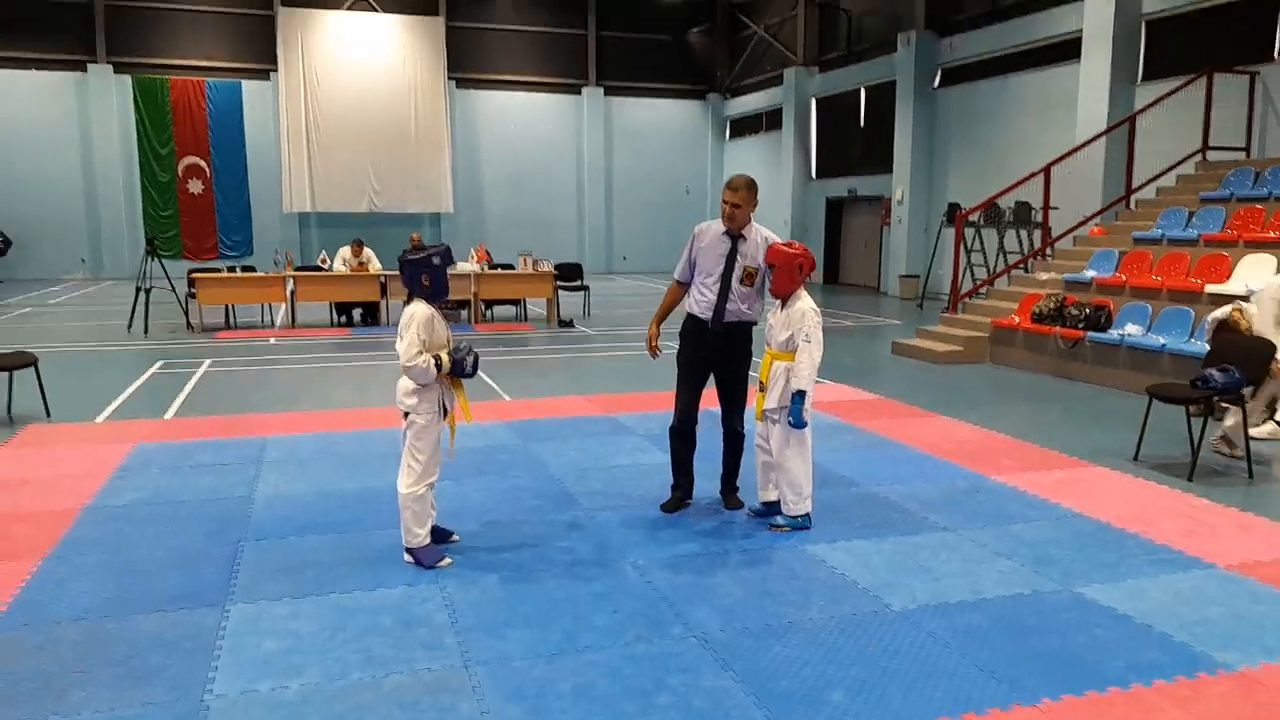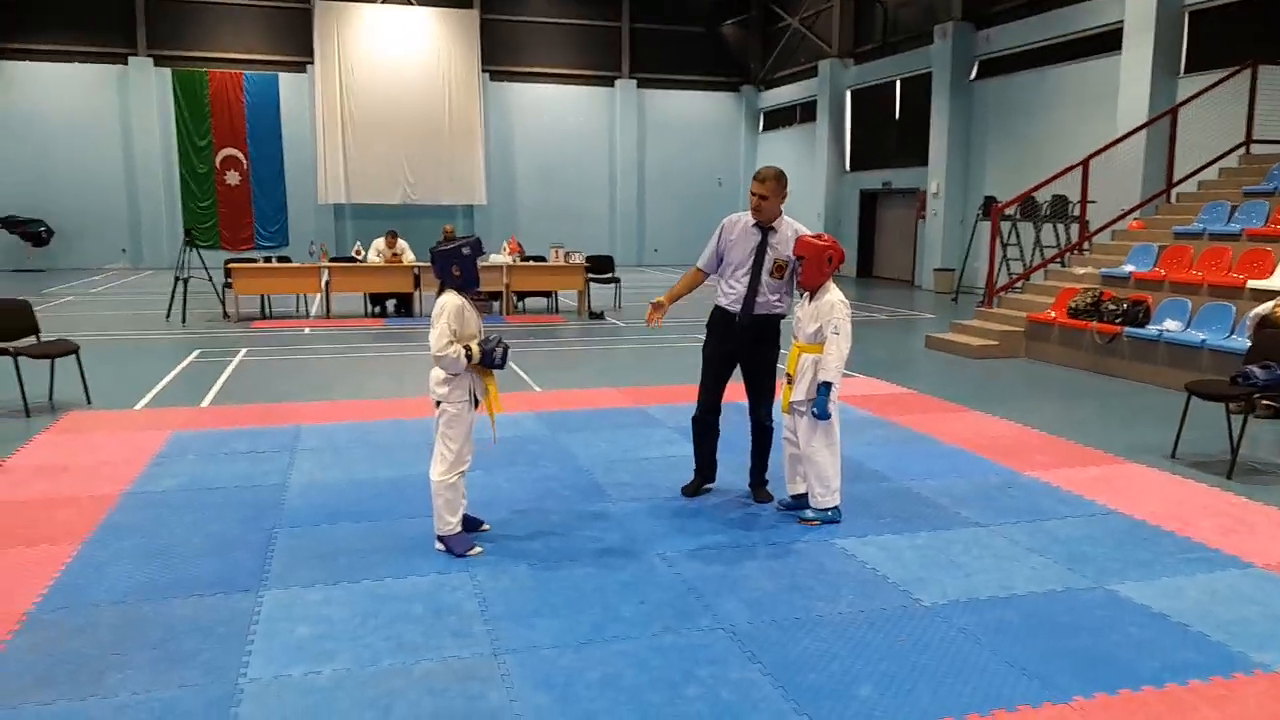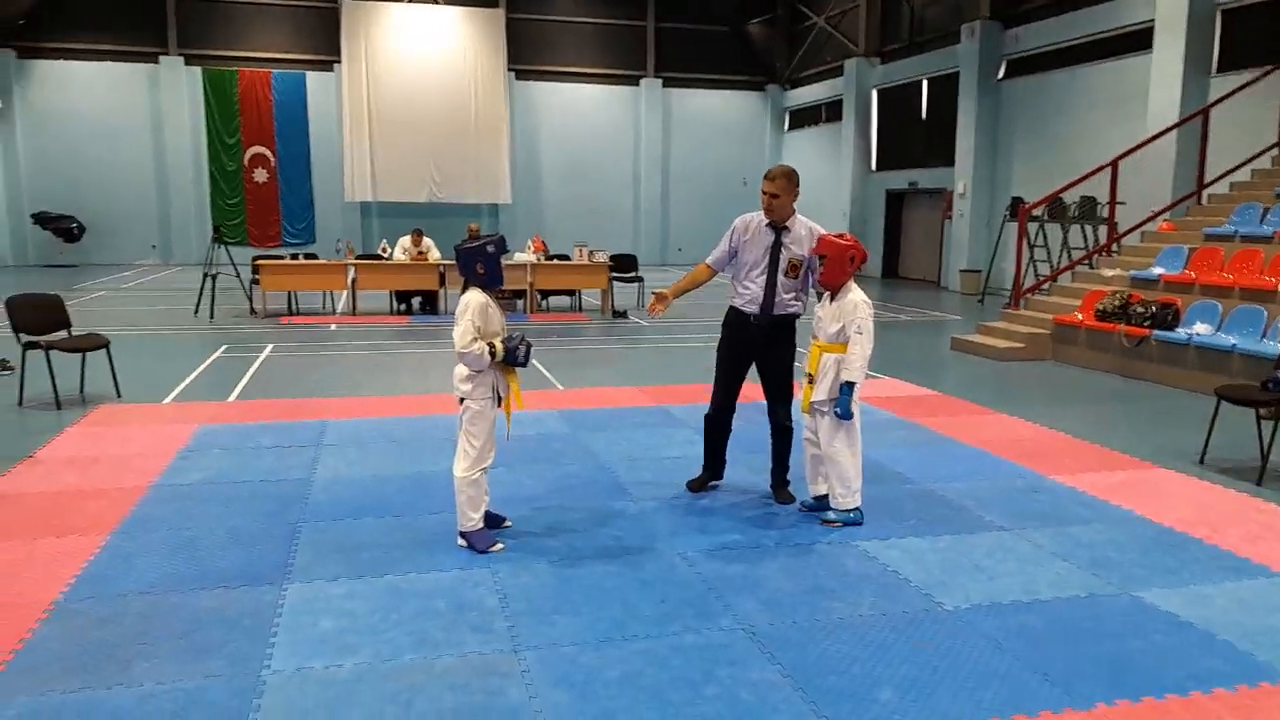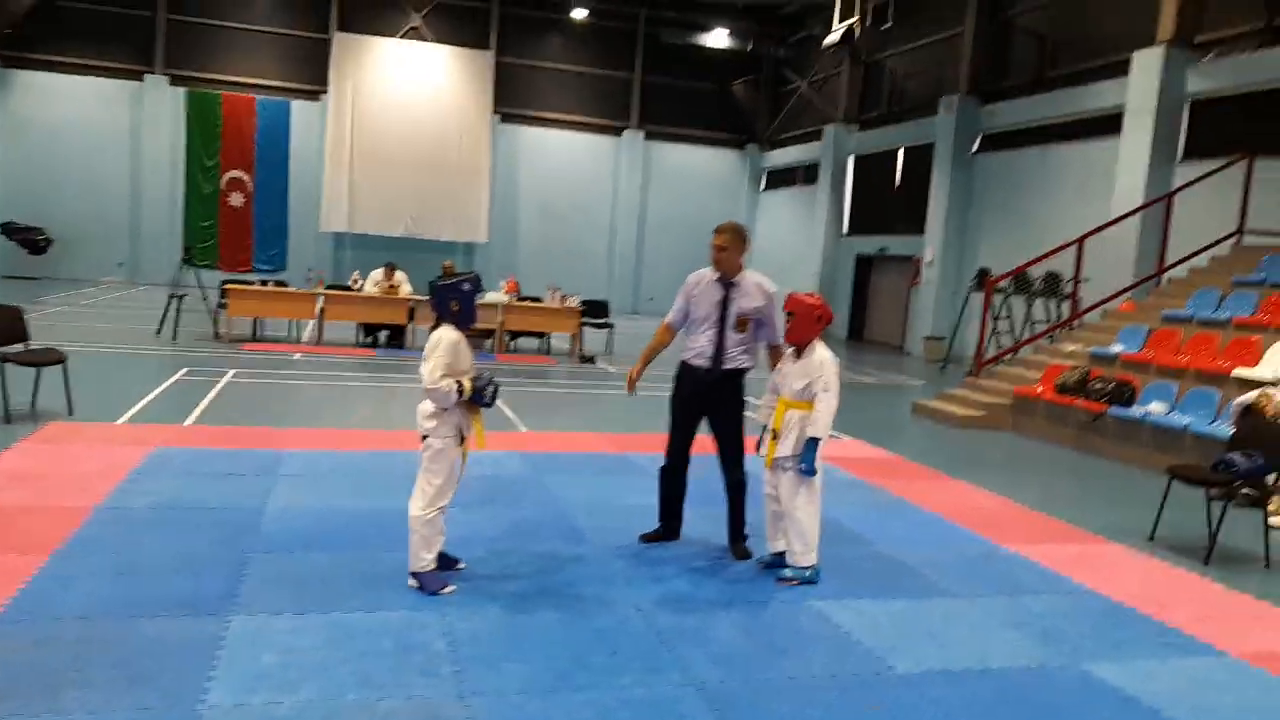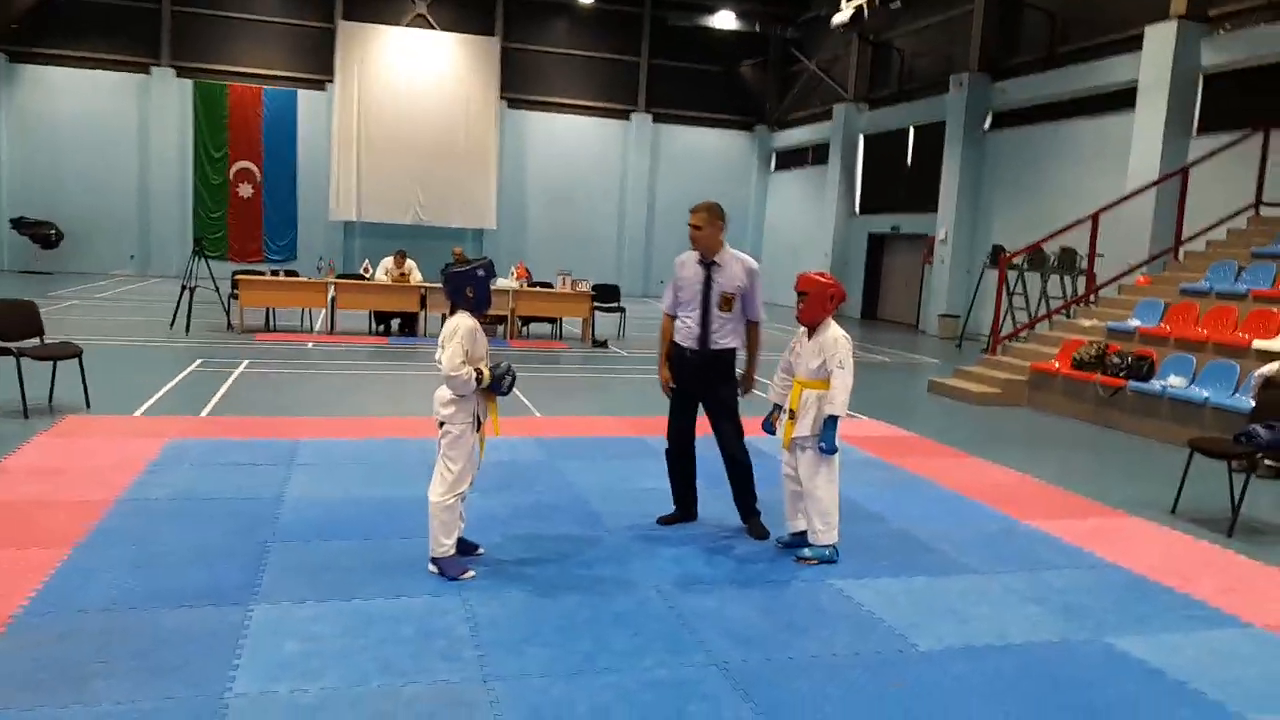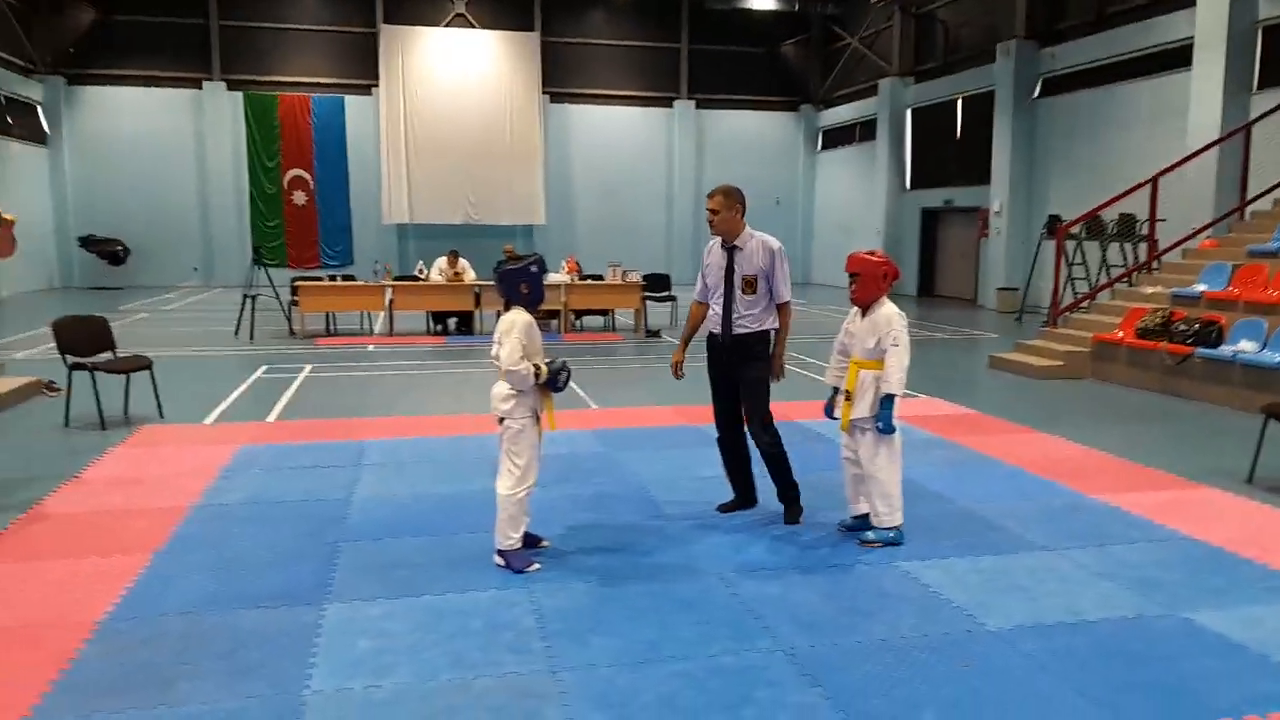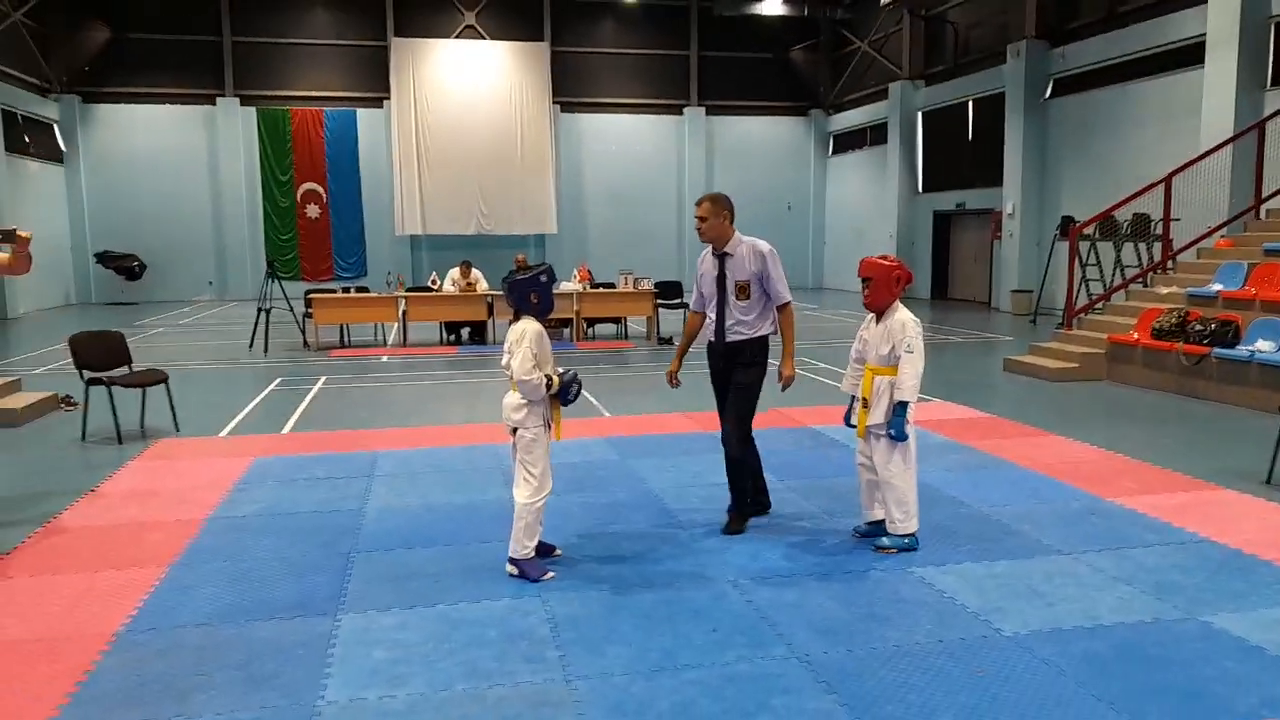
dt=0.2s
person 1, frame 1
left shoulder: (768, 244)
right shoulder: (702, 234)
right elbow: (681, 282)
right wrist: (656, 322)
left hip: (736, 337)
right hip: (697, 331)
left knee: (734, 420)
right knee: (684, 416)
left ankle: (729, 488)
right ankle: (681, 489)
person 1, frame 2
left shoulder: (798, 237)
right shoulder: (731, 225)
right elbow: (702, 269)
right wrist: (667, 300)
left hip: (764, 330)
right hip: (724, 323)
left knee: (762, 412)
right knee: (707, 406)
left ankle: (758, 481)
right ankle: (704, 473)
person 1, frame 3
left shoulder: (812, 236)
right shoulder: (744, 225)
right elbow: (711, 266)
right wrist: (672, 292)
left hip: (779, 330)
right hip: (739, 323)
left knee: (780, 412)
right knee: (721, 404)
left ankle: (779, 481)
right ankle: (711, 470)
person 1, frame 4
left shoulder: (762, 291)
right shoulder: (696, 281)
left elbow: (774, 344)
right elbow: (670, 326)
right wrist: (641, 364)
left hip: (727, 383)
right hip: (690, 377)
left knee: (733, 465)
right knee: (674, 458)
left ankle: (737, 536)
right ankle: (669, 526)
person 1, frame 5
left shoulder: (745, 268)
right shoulder: (683, 264)
left elbow: (753, 321)
right elbow: (670, 316)
left wrist: (750, 368)
right wrist: (663, 364)
left hip: (719, 364)
right hip: (682, 360)
left knee: (732, 443)
right knee: (678, 441)
left ankle: (750, 514)
right ankle: (685, 507)
person 1, frame 6
left shoulder: (768, 249)
right shoulder: (711, 251)
left elbow: (783, 305)
right elbow: (701, 303)
left wrist: (778, 354)
right wrist: (682, 347)
left hip: (752, 347)
right hip: (718, 346)
left knee: (760, 427)
right knee: (727, 429)
left ankle: (790, 496)
right ankle: (744, 494)
person 1, frame 7
left shoulder: (760, 253)
right shoulder: (705, 260)
left elbow: (783, 307)
right elbow: (697, 312)
left wrist: (787, 359)
right wrist: (678, 357)
left hip: (749, 352)
right hip: (717, 353)
left knee: (737, 433)
right knee: (731, 434)
left ankle: (739, 511)
right ankle: (756, 500)
person 2, frame 1
left shoulder: (425, 310)
right shoulder: (421, 314)
right elbow: (411, 363)
left wrist: (454, 359)
right wrist: (449, 362)
left hip: (429, 398)
right hip: (422, 400)
left knee: (426, 469)
right knee: (417, 472)
left ankle: (425, 525)
right ankle: (415, 544)
person 2, frame 2
left shoulder: (460, 301)
right shoulder: (451, 304)
right elbow: (441, 352)
left wrist: (484, 351)
right wrist: (478, 354)
left hip: (462, 388)
right hip: (454, 390)
left knee: (458, 457)
right knee: (449, 460)
left ankle: (456, 515)
right ankle: (447, 532)
person 2, frame 3
left shoulder: (484, 298)
right shoulder: (475, 301)
right elbow: (466, 349)
left wrist: (507, 349)
right wrist: (502, 352)
left hip: (486, 385)
right hip: (478, 386)
left knee: (481, 454)
right knee: (472, 457)
left ankle: (478, 511)
right ankle: (469, 528)
person 2, frame 4
left shoulder: (452, 336)
right shoulder: (448, 338)
right elbow: (434, 385)
left wrist: (473, 387)
right wrist: (469, 389)
left hip: (449, 422)
right hip: (442, 423)
left knee: (440, 493)
right knee: (430, 495)
left ankle: (432, 552)
right ankle: (422, 568)
person 2, frame 5
left shoulder: (464, 322)
right shoulder: (465, 325)
right elbow: (453, 372)
left wrist: (488, 375)
right wrist: (486, 377)
left hip: (465, 409)
right hip: (458, 411)
left knee: (460, 479)
right knee: (449, 482)
left ankle: (451, 538)
right ankle: (442, 554)
person 2, frame 6
left shoulder: (512, 318)
right shoulder: (521, 320)
left elbow: (501, 358)
right elbow: (512, 367)
left wrist: (543, 371)
right wrist: (544, 373)
left hip: (521, 403)
right hip: (517, 404)
left knee: (521, 472)
right knee: (517, 476)
left ankle: (516, 531)
right ankle: (507, 547)
person 2, frame 7
left shoulder: (520, 326)
right shoulder: (532, 329)
right elbow: (525, 378)
left wrist: (554, 379)
right wrist: (555, 384)
left hip: (528, 411)
right hip: (529, 413)
left knee: (530, 481)
right knee: (534, 485)
left ankle: (529, 541)
right ankle: (520, 556)
person 3, frame 1
left shoulder: (805, 311)
right shoulder: (780, 305)
left elbow: (808, 358)
left wrist: (799, 400)
left hip: (789, 391)
right hip: (772, 387)
left knee: (789, 451)
right knee: (764, 445)
left ankle: (798, 511)
right ankle: (771, 499)
person 3, frame 2
left shoulder: (834, 303)
right shoulder: (808, 298)
left elbow: (836, 350)
left wrist: (824, 391)
left hip: (816, 384)
right hip: (798, 380)
left knee: (817, 443)
right knee: (792, 439)
left ankle: (827, 505)
right ankle: (800, 492)
person 3, frame 3
left shoulder: (857, 303)
right shoulder: (827, 297)
left elbow: (859, 350)
left wrist: (847, 391)
right wrist: (811, 380)
left hip: (837, 383)
right hip: (818, 380)
left knee: (838, 444)
right knee: (813, 439)
left ankle: (848, 506)
right ankle: (822, 494)
person 3, frame 4
left shoulder: (823, 360)
right shoulder: (790, 356)
left elbow: (824, 407)
left wrist: (811, 448)
right wrist: (765, 432)
left hip: (800, 441)
right hip: (779, 437)
left knee: (799, 501)
right knee: (774, 495)
left ankle: (805, 564)
right ankle: (780, 550)
person 3, frame 5
left shoulder: (836, 339)
right shoulder: (802, 335)
left elbow: (840, 385)
right elbow: (785, 374)
left wrist: (830, 426)
right wrist: (775, 411)
left hip: (818, 420)
right hip: (796, 416)
left knee: (818, 480)
right knee: (792, 475)
left ankle: (825, 543)
right ankle: (799, 530)
person 3, frame 6
left shoulder: (890, 316)
right shoulder: (855, 315)
left elbow: (896, 364)
right elbow: (841, 356)
left wrist: (887, 405)
right wrist: (834, 394)
left hip: (876, 400)
right hip: (854, 398)
left knee: (879, 462)
right knee: (852, 458)
left ankle: (889, 525)
right ankle: (861, 513)
person 3, frame 7
left shoulder: (905, 323)
right shoulder: (870, 320)
left elbow: (910, 371)
left wrist: (900, 412)
right wrist: (852, 401)
left hip: (891, 406)
right hip: (870, 404)
left knee: (894, 469)
right knee: (867, 464)
left ankle: (904, 532)
right ankle: (876, 519)
